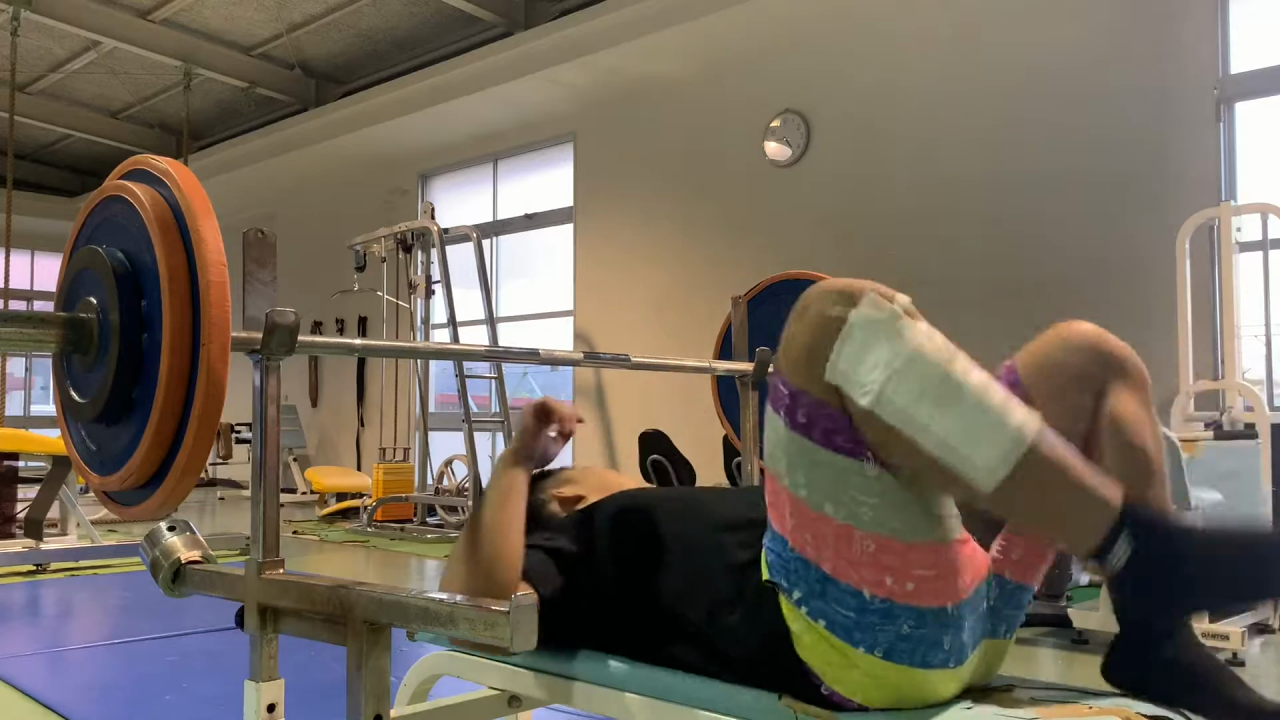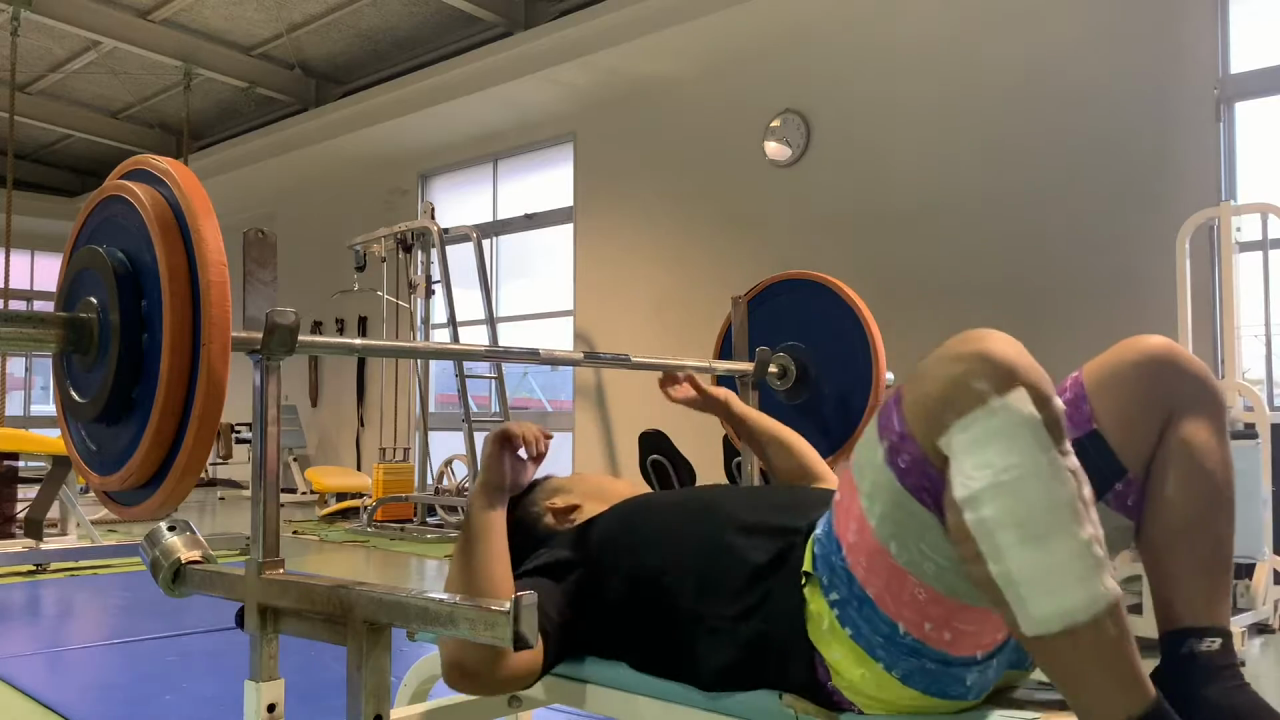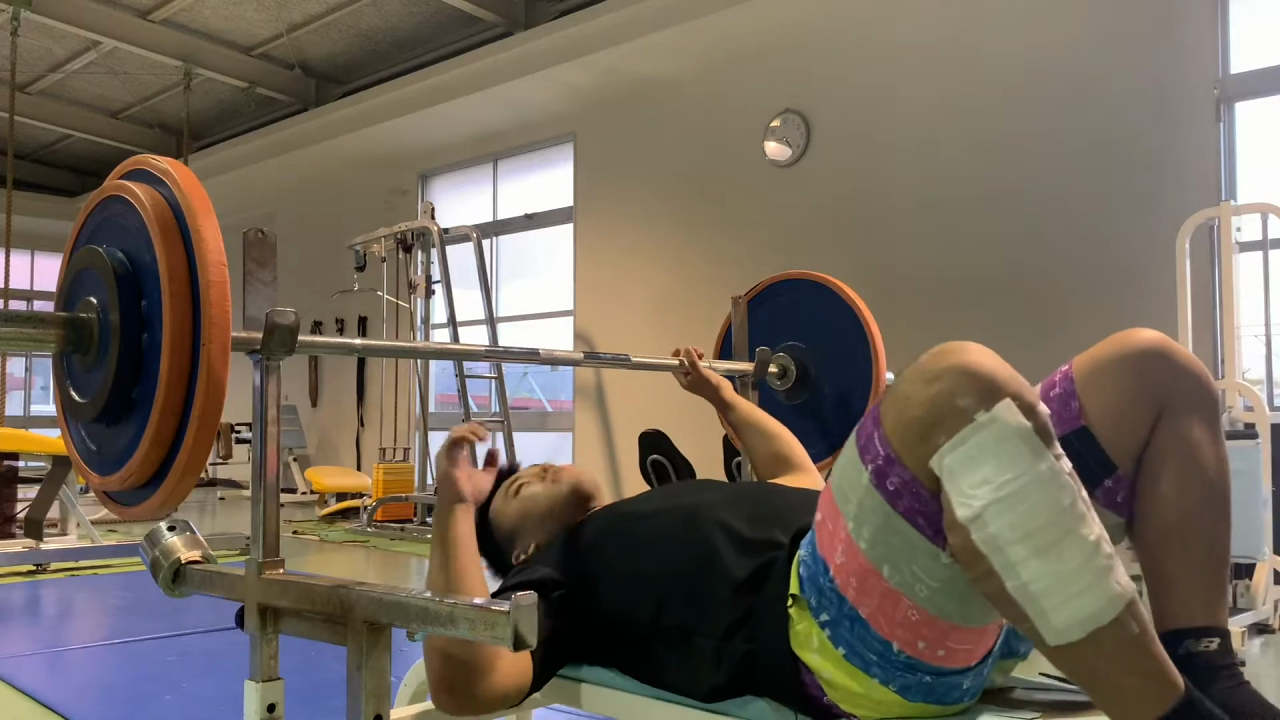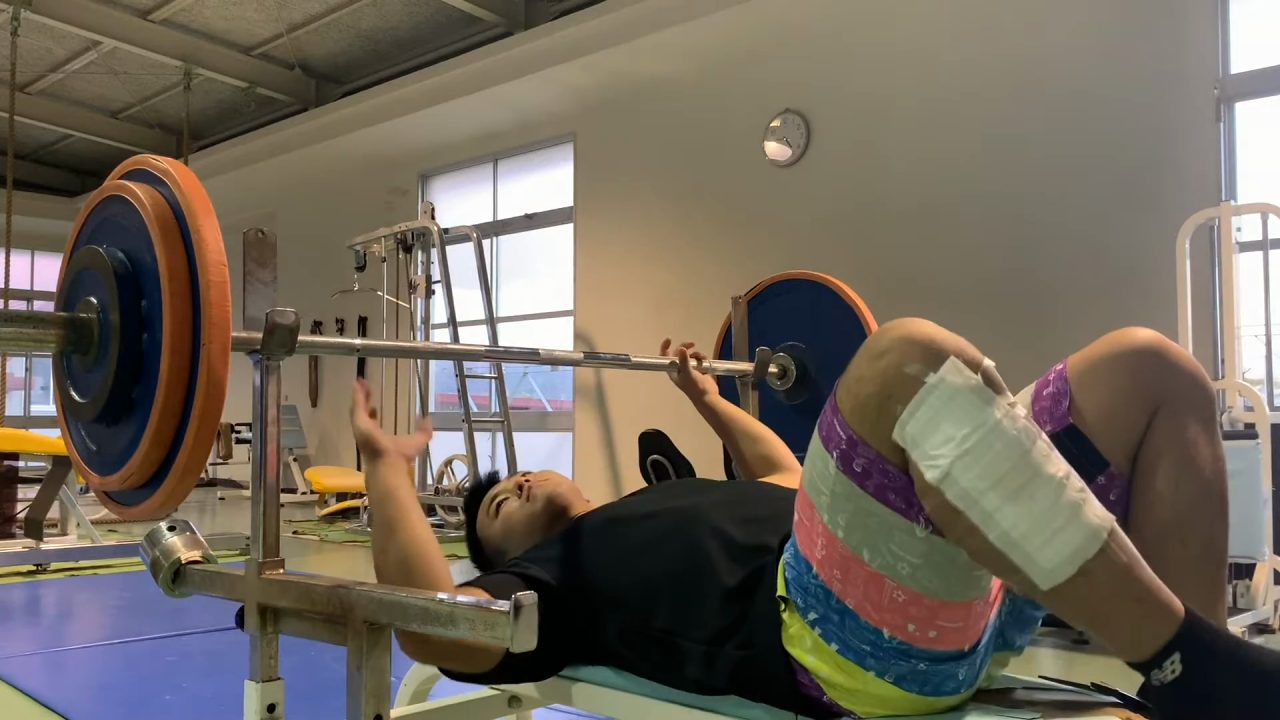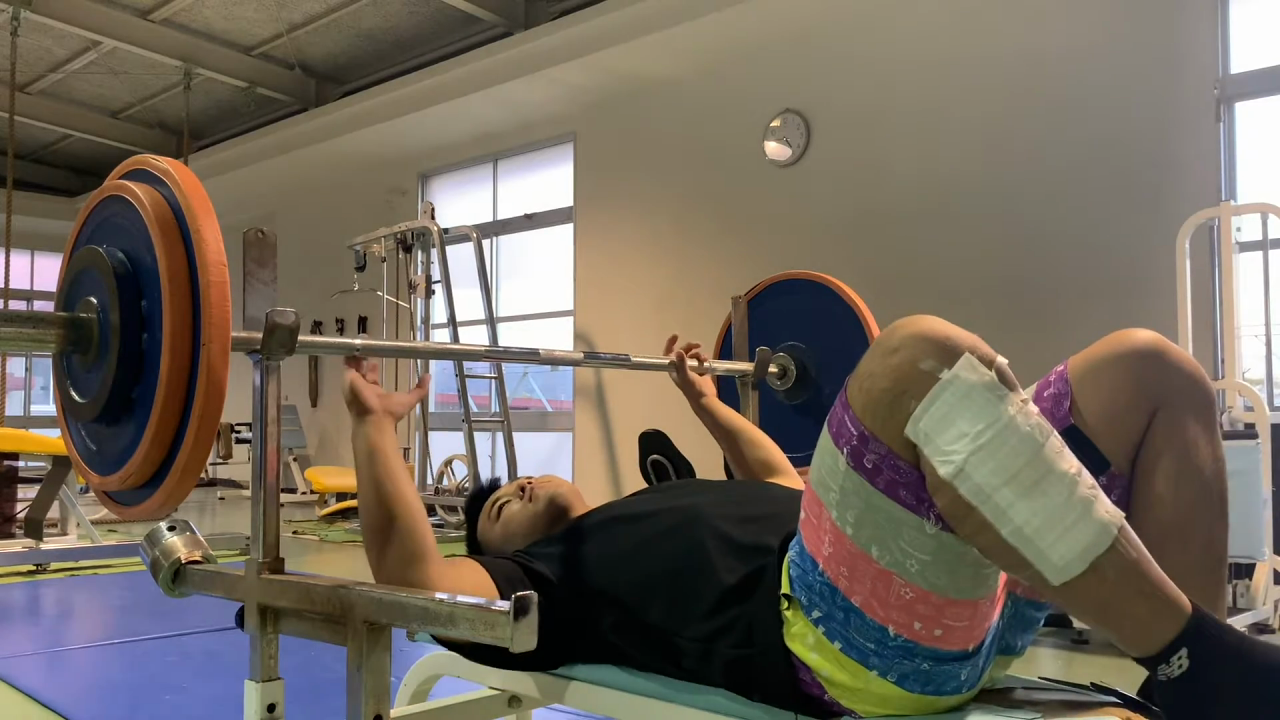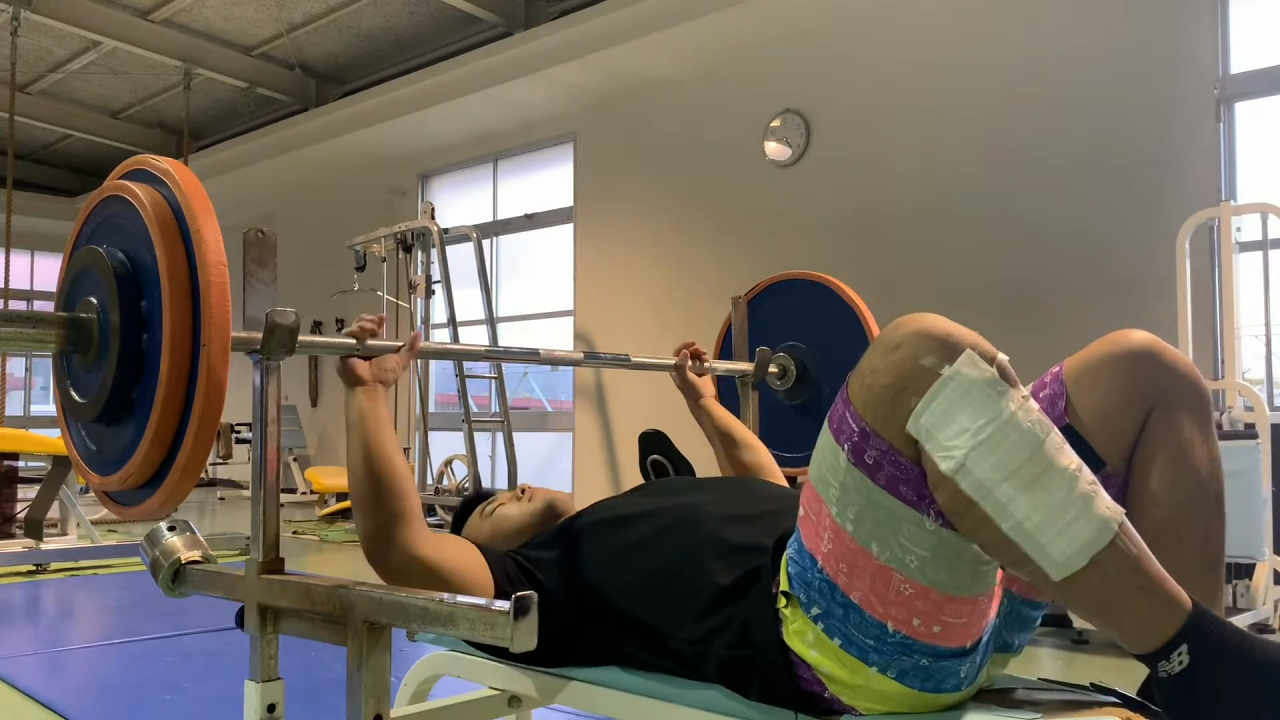
dt=0.3s
person 1, frame 1
left shoulder: (673, 520)
right shoulder: (575, 551)
right elbow: (478, 611)
left wrist: (802, 445)
right wrist: (515, 465)
left hip: (959, 607)
right hip: (861, 623)
left knee: (1084, 353)
right knee: (840, 310)
left ankle: (1160, 633)
right ankle: (1141, 550)
person 1, frame 2
left shoulder: (688, 525)
right shoulder: (577, 565)
left elbow: (820, 481)
left wrist: (732, 409)
right wrist: (489, 497)
left hip: (988, 611)
right hip: (870, 629)
left knee: (1161, 374)
right knee: (985, 370)
person 1, frame 3
left shoulder: (670, 516)
right shoulder: (555, 577)
left elbow: (797, 474)
left wrist: (723, 399)
right wrist: (455, 515)
left hip: (977, 592)
right hip: (855, 635)
left knee: (1152, 370)
right knee: (959, 385)
person 1, frame 4
left shoulder: (659, 523)
right shoulder: (550, 580)
left elbow: (787, 478)
right elbow: (436, 628)
left wrist: (709, 400)
right wrist: (387, 469)
left hip: (968, 594)
right hip: (846, 629)
left knee: (1149, 370)
right knee: (912, 358)
person 1, frame 5
left shoulder: (657, 519)
right shoulder: (543, 580)
left elbow: (781, 481)
right elbow: (412, 579)
left wrist: (707, 405)
right wrist: (374, 425)
left hip: (965, 600)
right hip: (846, 629)
left knee: (1149, 371)
right knee: (923, 355)
person 1, frame 6
left shoulder: (640, 528)
right shoulder: (536, 583)
left elbow: (766, 488)
right elbow: (398, 547)
left wrist: (704, 406)
right wrist: (368, 394)
left hip: (963, 594)
right hip: (838, 625)
left knee: (1143, 371)
right knee: (926, 354)
